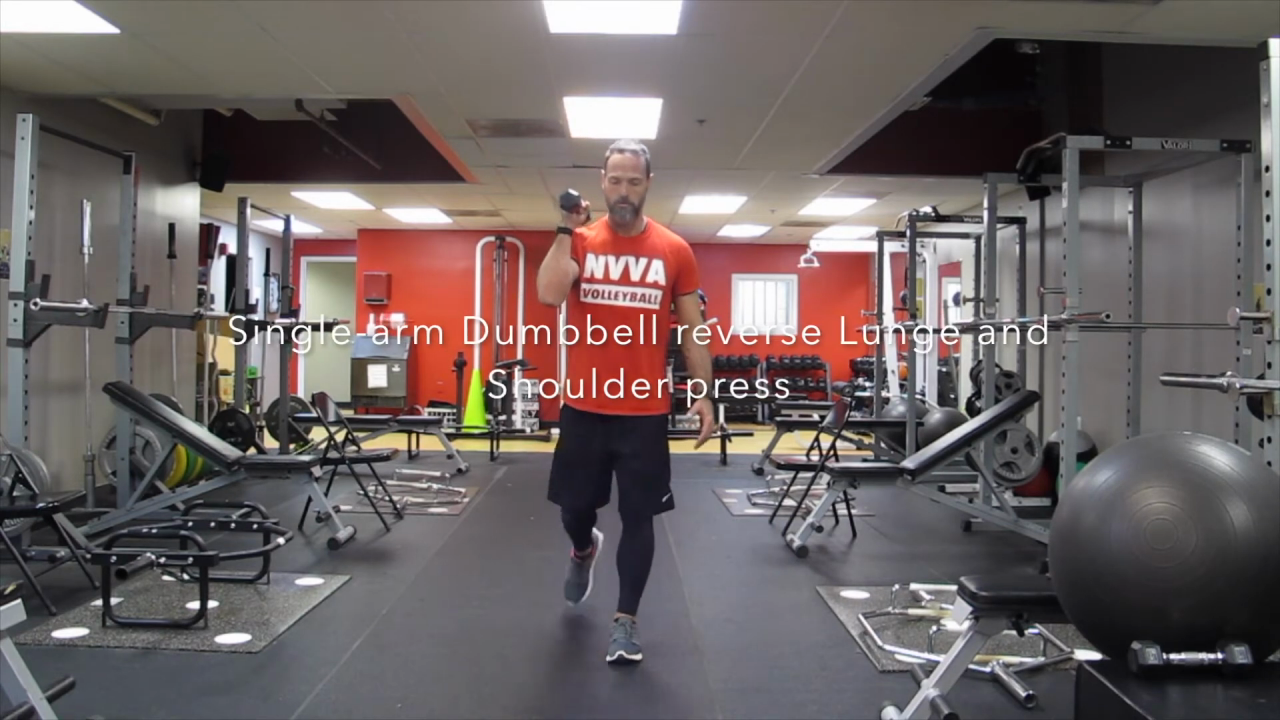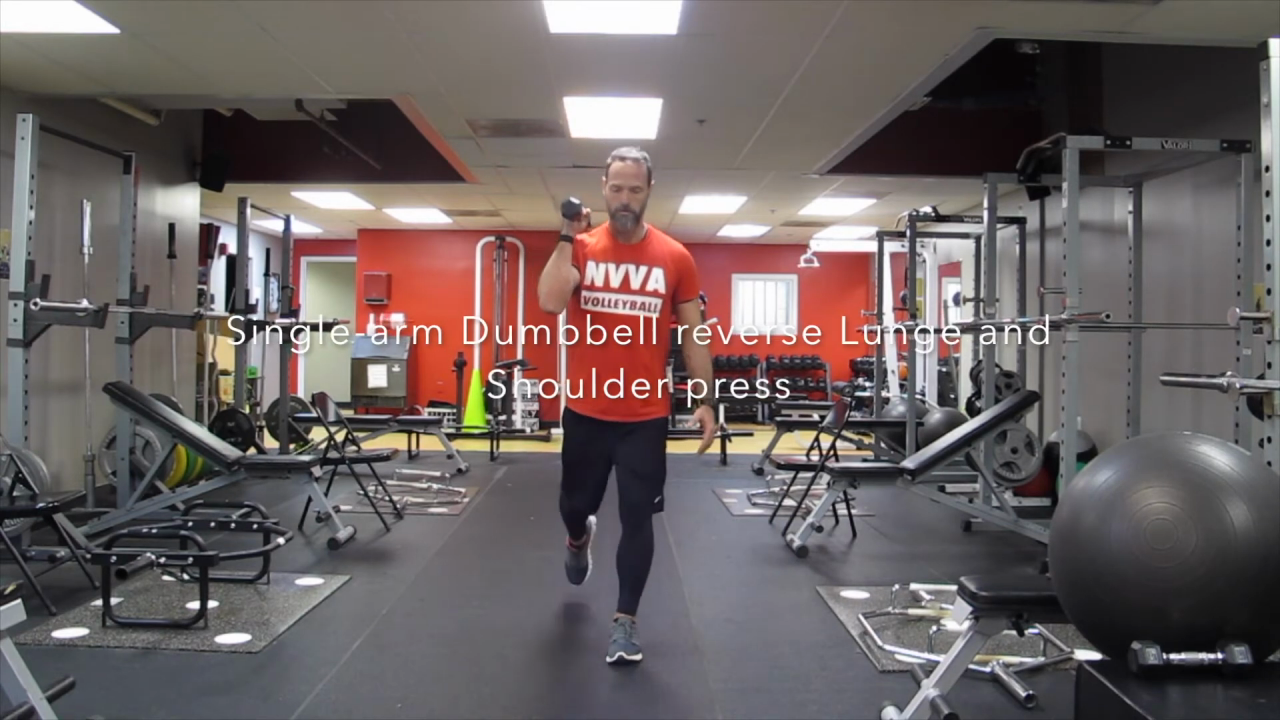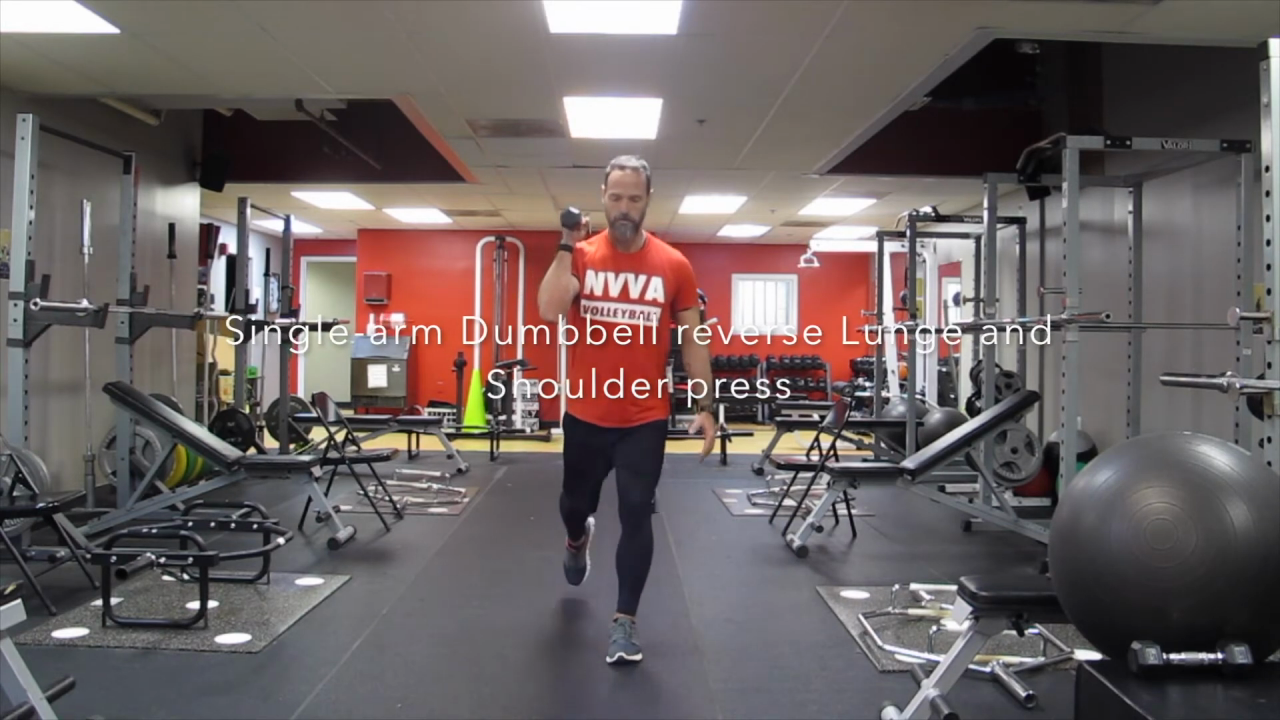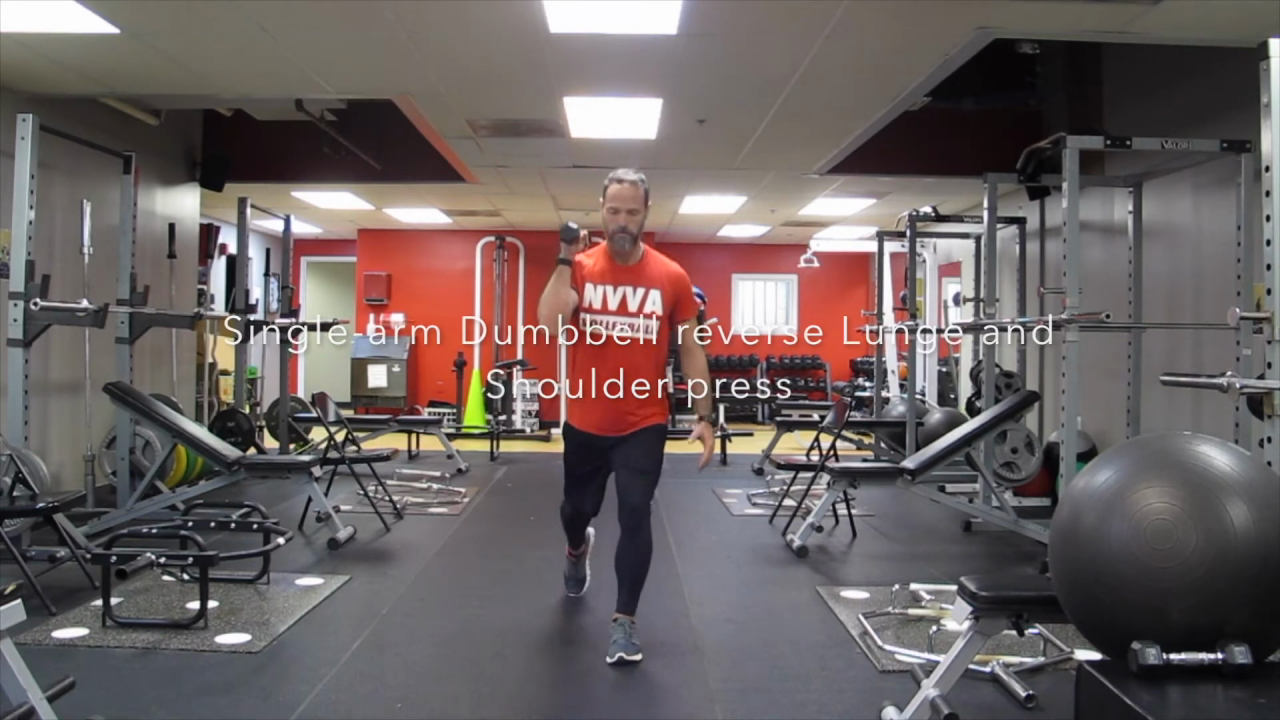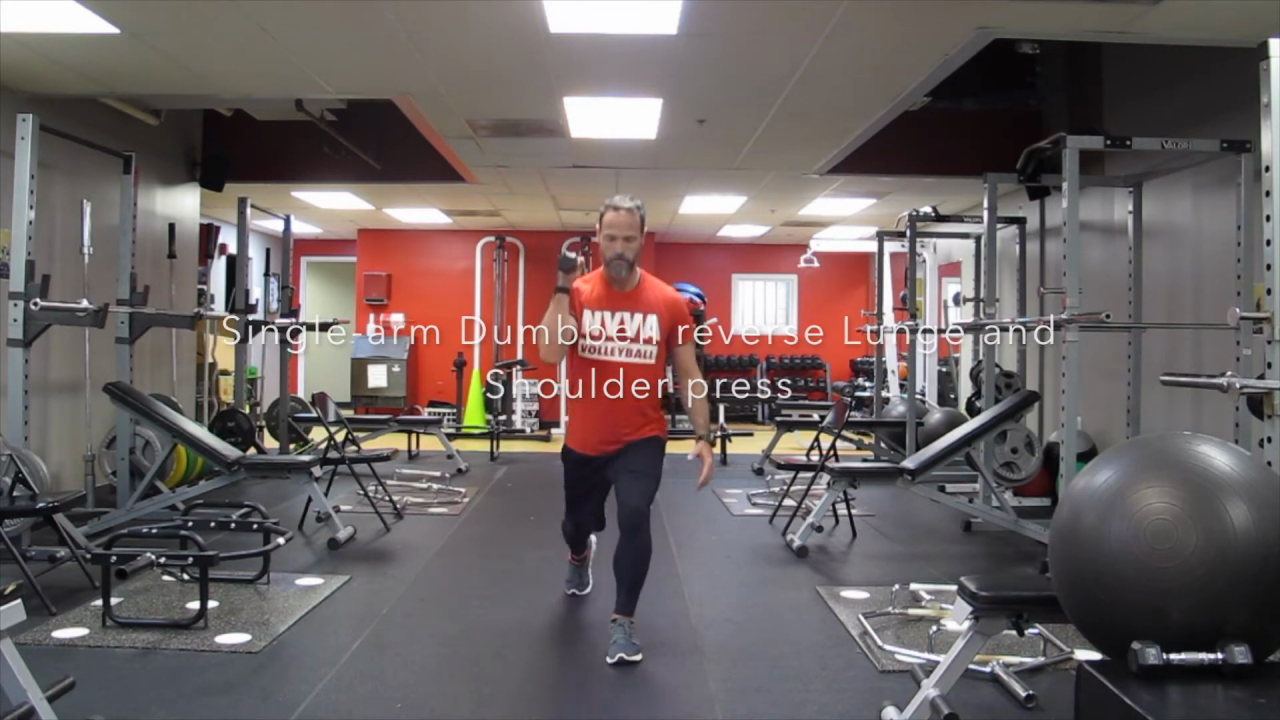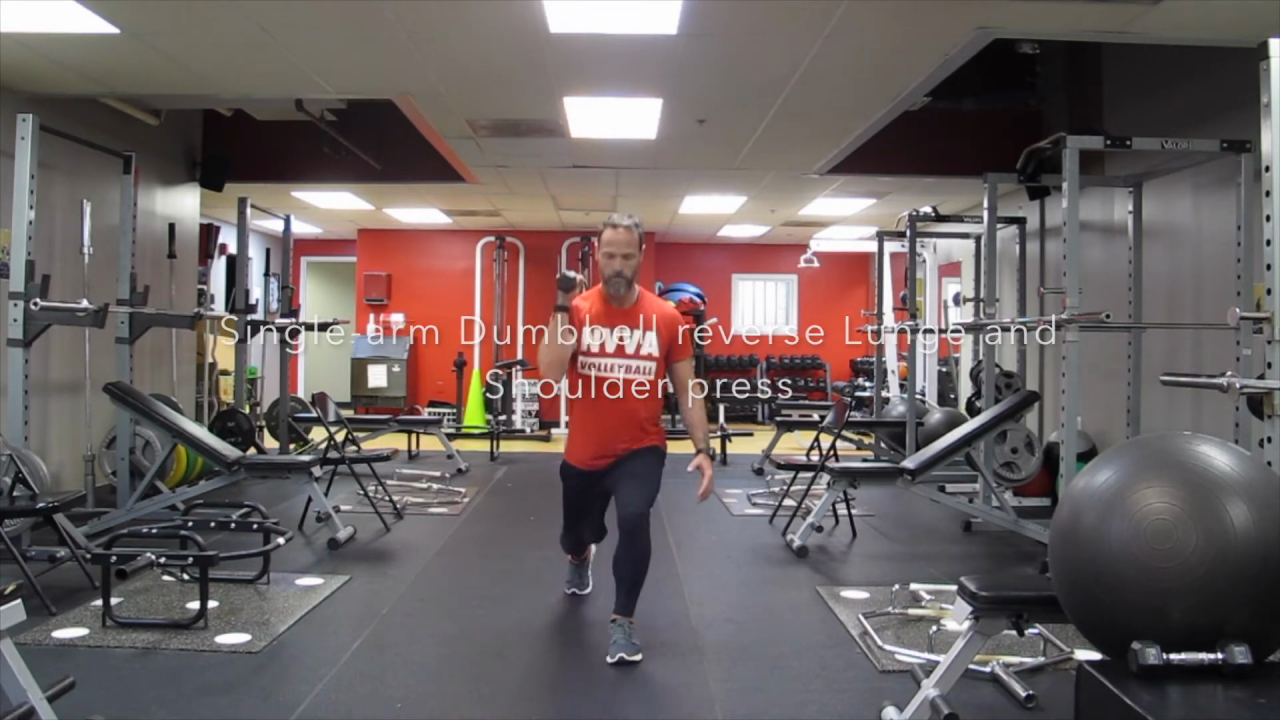
dt=0.1s
person 1, frame 1
left shoulder: (675, 250)
right shoulder: (579, 241)
left elbow: (693, 328)
right elbow: (548, 295)
left wrist: (704, 393)
right wrist: (567, 230)
left hip: (645, 408)
right hip: (585, 403)
left knee: (637, 515)
right knee: (575, 504)
left ankle: (624, 620)
right ankle: (583, 551)
person 1, frame 2
left shoulder: (675, 258)
right shoulder: (581, 247)
left elbow: (694, 335)
right elbow: (549, 303)
left wrist: (706, 400)
right wrist: (568, 238)
left hip: (645, 412)
right hip: (586, 406)
left knee: (637, 512)
right knee: (576, 501)
left ankle: (625, 621)
right ankle: (580, 540)
person 1, frame 3
left shoulder: (674, 265)
right shoulder: (580, 255)
left elbow: (693, 342)
right elbow: (549, 312)
left wrist: (705, 406)
right wrist: (567, 247)
left hip: (644, 415)
right hip: (586, 410)
left knee: (635, 512)
right knee: (576, 502)
left ankle: (625, 622)
right ankle: (578, 541)
person 1, frame 4
left shoulder: (672, 277)
right shoulder: (579, 268)
left elbow: (691, 353)
right elbow: (549, 327)
left wrist: (704, 418)
right wrist: (566, 259)
left hip: (642, 424)
right hip: (586, 422)
left knee: (634, 513)
right knee: (576, 508)
left ankle: (624, 621)
right ankle: (578, 549)
person 1, frame 5
left shoulder: (668, 301)
right shoulder: (577, 293)
left elbow: (689, 374)
right elbow: (549, 352)
left wrist: (703, 436)
right wrist: (563, 288)
left hip: (641, 438)
right hip: (585, 441)
left knee: (634, 516)
right knee: (578, 524)
left ankle: (623, 621)
right ankle: (581, 555)
person 1, frame 6
left shoulder: (667, 318)
right shoulder: (575, 311)
left elbow: (687, 390)
right elbow: (548, 371)
left wrist: (702, 450)
right wrist: (565, 306)
left hip: (640, 449)
right hip: (584, 454)
left knee: (633, 518)
right knee: (576, 534)
left ankle: (622, 623)
right ankle: (581, 557)
